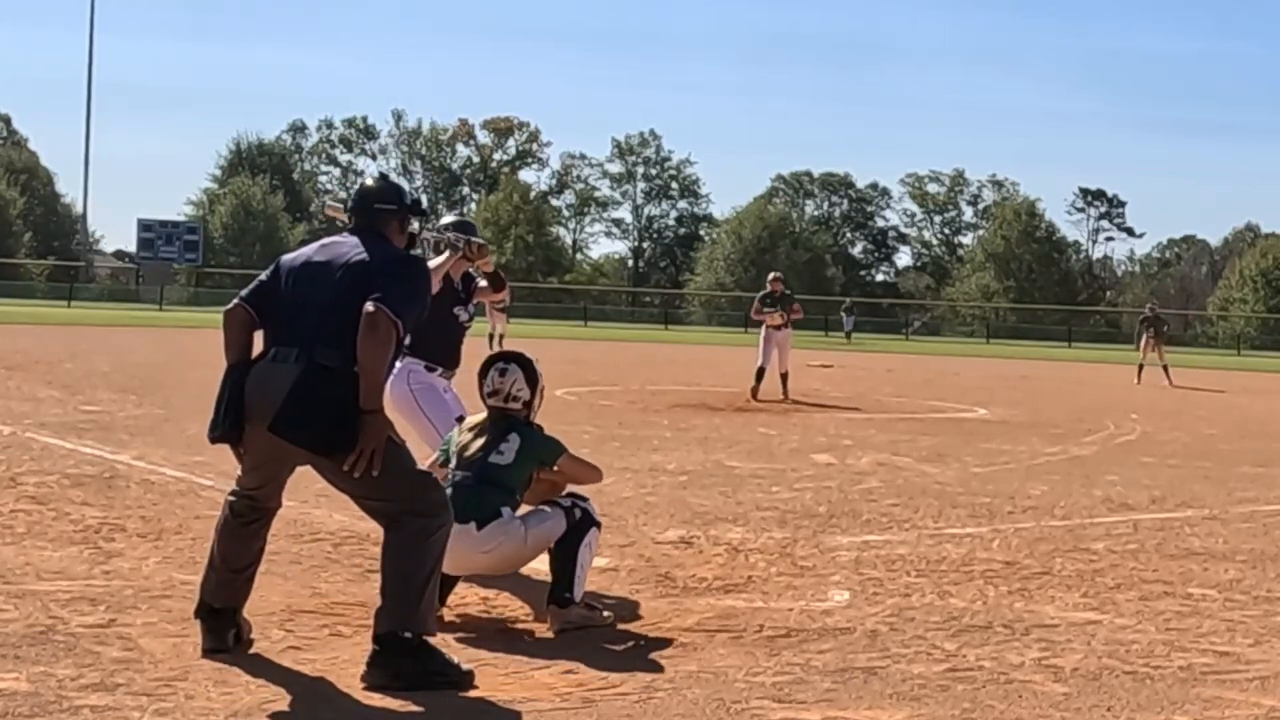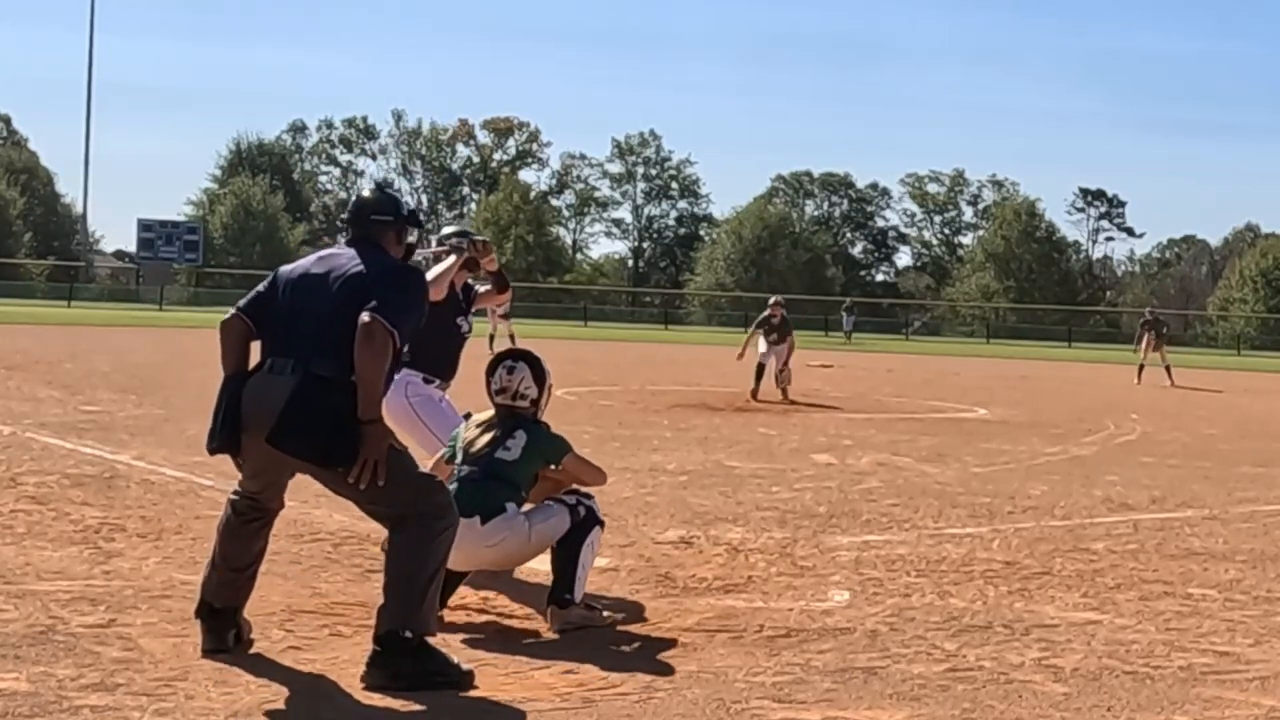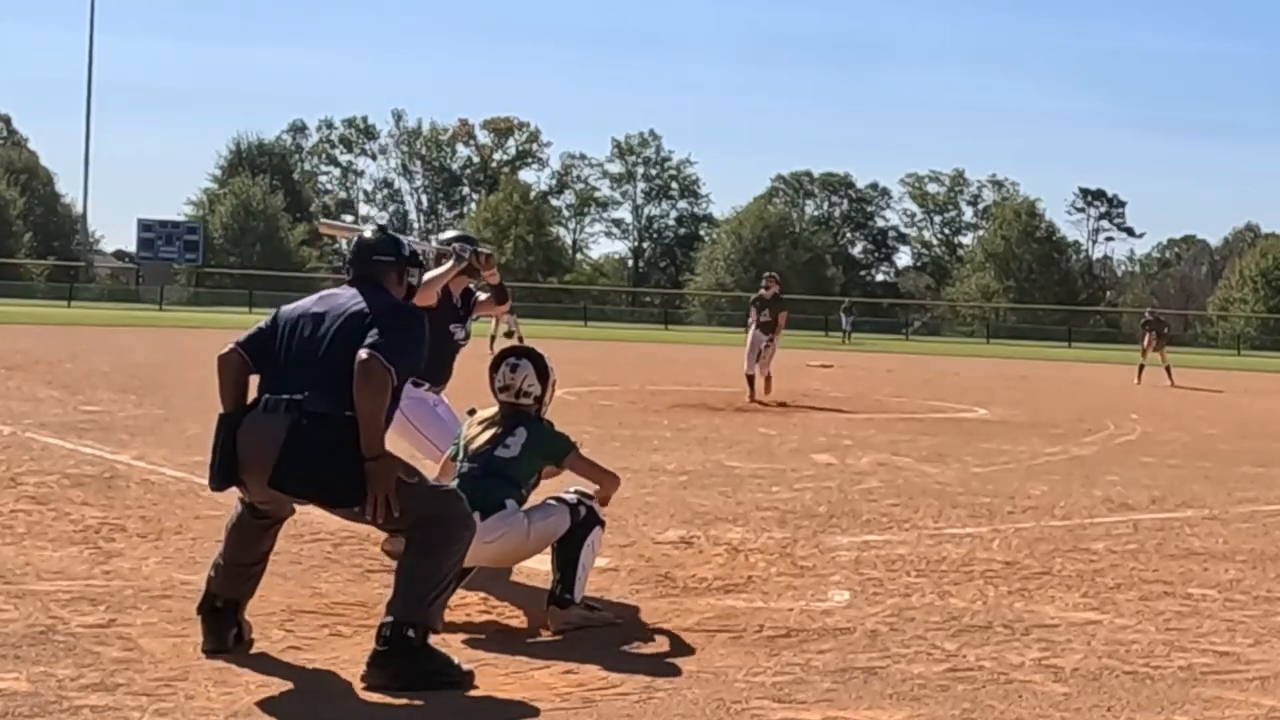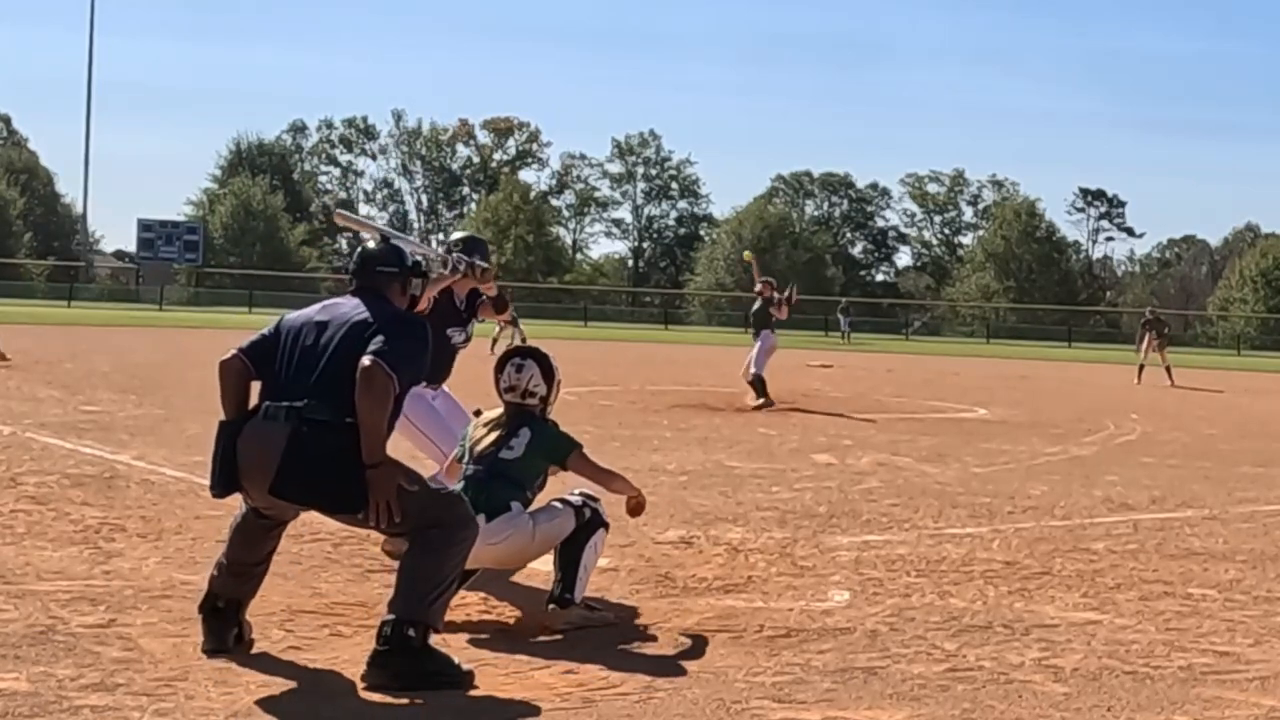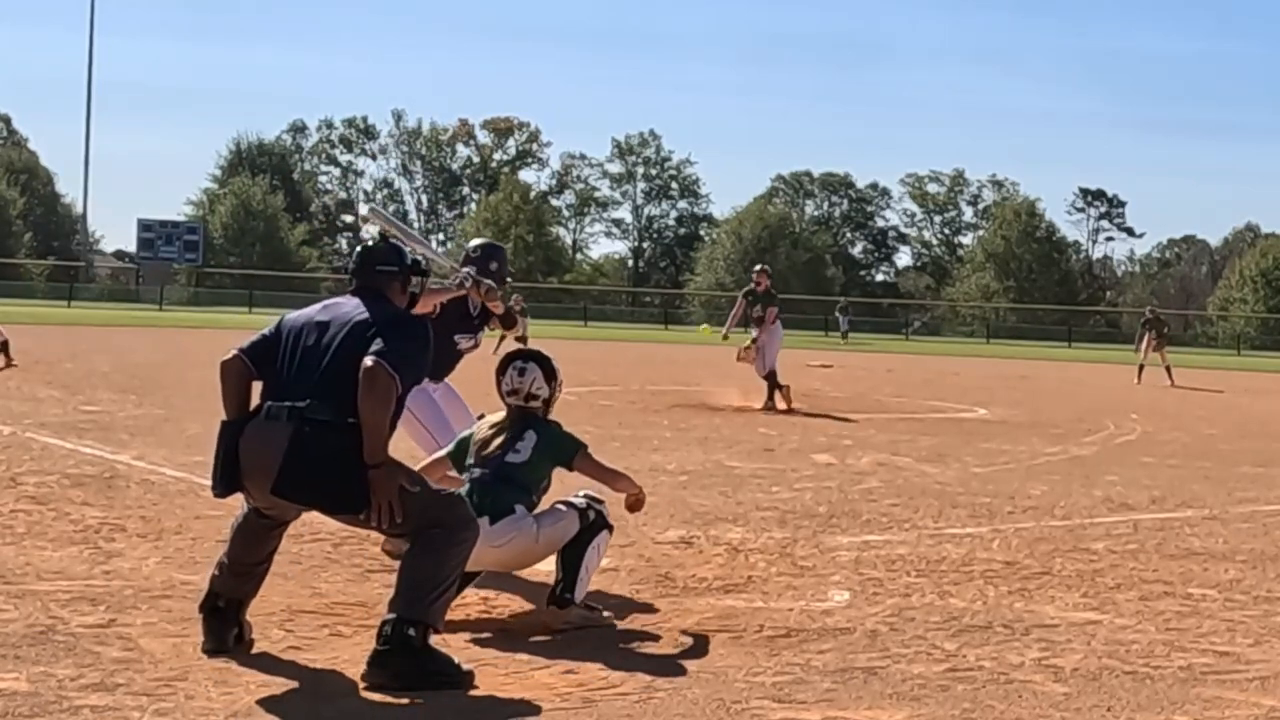
dt=0.3s
person 1, frame 1
left shoulder: (297, 257)
right shoulder: (403, 265)
left elbow: (237, 314)
right elbow: (376, 322)
left wrist: (243, 392)
right wrist: (371, 411)
left hip: (263, 399)
right hip: (326, 404)
left knee: (251, 502)
right knee: (423, 510)
left ankle: (218, 617)
right ankle: (398, 648)
person 1, frame 2
left shoulder: (294, 269)
right shoulder: (400, 275)
left elbow: (233, 324)
right elbow: (372, 333)
left wrist: (240, 401)
right wrist: (370, 422)
left hip: (260, 410)
right hip: (323, 415)
left knee: (253, 503)
right knee: (427, 512)
left ankle: (219, 618)
right ankle: (399, 648)
person 1, frame 3
left shoulder: (297, 309)
right shoulder: (400, 314)
left elbow: (231, 357)
right elbow: (370, 368)
left wrist: (241, 435)
right wrist: (374, 458)
left hip: (255, 451)
right hip: (322, 451)
left knee: (263, 503)
right knee: (447, 517)
left ankle: (220, 616)
right ankle: (400, 647)
person 1, frame 4
left shoulder: (298, 318)
right shoulder: (404, 325)
left elbow: (232, 363)
right elbow: (372, 374)
left wrist: (242, 442)
right wrist: (374, 465)
left hip: (255, 459)
right hip: (323, 460)
left knee: (267, 504)
right knee: (451, 520)
left ankle: (221, 616)
right ankle: (401, 648)
person 1, frame 5
left shoulder: (300, 317)
right shoulder: (405, 324)
left elbow: (233, 364)
right elbow: (375, 375)
left wrist: (243, 441)
right wrist: (377, 465)
left hip: (257, 458)
right hip: (324, 458)
left knee: (267, 507)
right knee: (452, 521)
left ankle: (221, 616)
right ankle: (401, 647)
person 2, frame 1
left shoulder: (463, 430)
right shoulder: (532, 438)
right elbow: (594, 475)
right wrist: (544, 475)
left hip: (445, 549)
right hip: (492, 546)
right knee: (579, 511)
right ankle: (566, 605)
person 2, frame 2
left shoulder: (470, 426)
right shoulder: (539, 435)
left elbow: (433, 478)
right elbow: (598, 477)
right wrist: (550, 474)
right hip: (494, 540)
right knee: (583, 508)
right ankle: (566, 606)
person 2, frame 3
left shoulder: (474, 423)
right shoulder: (541, 433)
left elbow: (445, 476)
right elbow: (608, 480)
right wrist: (604, 490)
right hip: (495, 537)
right knee: (583, 508)
right ankle: (566, 606)
person 2, frame 4
left shoulder: (480, 425)
right shoulder: (545, 433)
left elbow: (449, 475)
right elbow: (608, 480)
right wrist: (634, 492)
right hip: (500, 539)
right knee: (588, 510)
right ankle: (566, 605)
person 2, frame 5
left shoulder: (480, 431)
right shoulder: (549, 435)
left elbow: (425, 474)
right elbow: (613, 479)
right wrist: (635, 490)
right hip: (507, 542)
right knee: (592, 512)
right ankle: (567, 605)
person 3, frame 1
left shoulder: (468, 283)
right shoulder: (437, 277)
left elbow: (499, 291)
left wrist: (484, 259)
right wrist: (452, 252)
left hip: (439, 382)
right hip: (414, 378)
person 3, frame 2
left shoulder: (466, 293)
right shoulder: (442, 287)
left elbow: (502, 293)
right elbow: (432, 289)
left wrist: (488, 258)
right wrist: (457, 255)
left hip: (433, 392)
right hip: (411, 390)
person 3, frame 3
left shoulder: (466, 298)
right shoulder: (436, 292)
left elbow: (501, 304)
right elbow: (418, 293)
left wrist: (490, 272)
right wrist: (456, 263)
left hip: (432, 396)
right hip: (406, 396)
person 3, frame 4
left shoulder: (472, 299)
right shoulder: (435, 295)
left elbow: (502, 312)
left wrist: (488, 285)
right wrist: (451, 275)
left hip: (433, 392)
right hip: (407, 393)
person 3, frame 5
left shoulder: (481, 304)
right shoulder: (451, 298)
left elbow: (511, 325)
left wrist: (495, 303)
right wrist: (456, 288)
left hip: (433, 384)
right hip: (410, 386)
